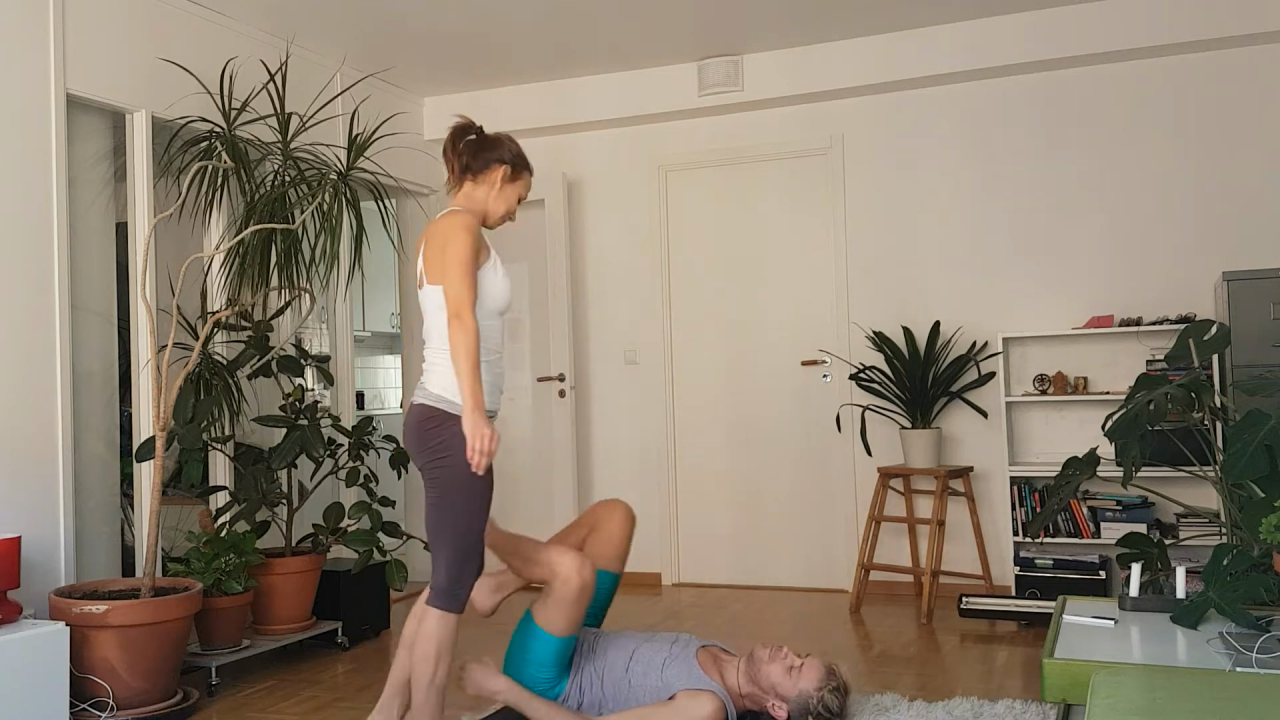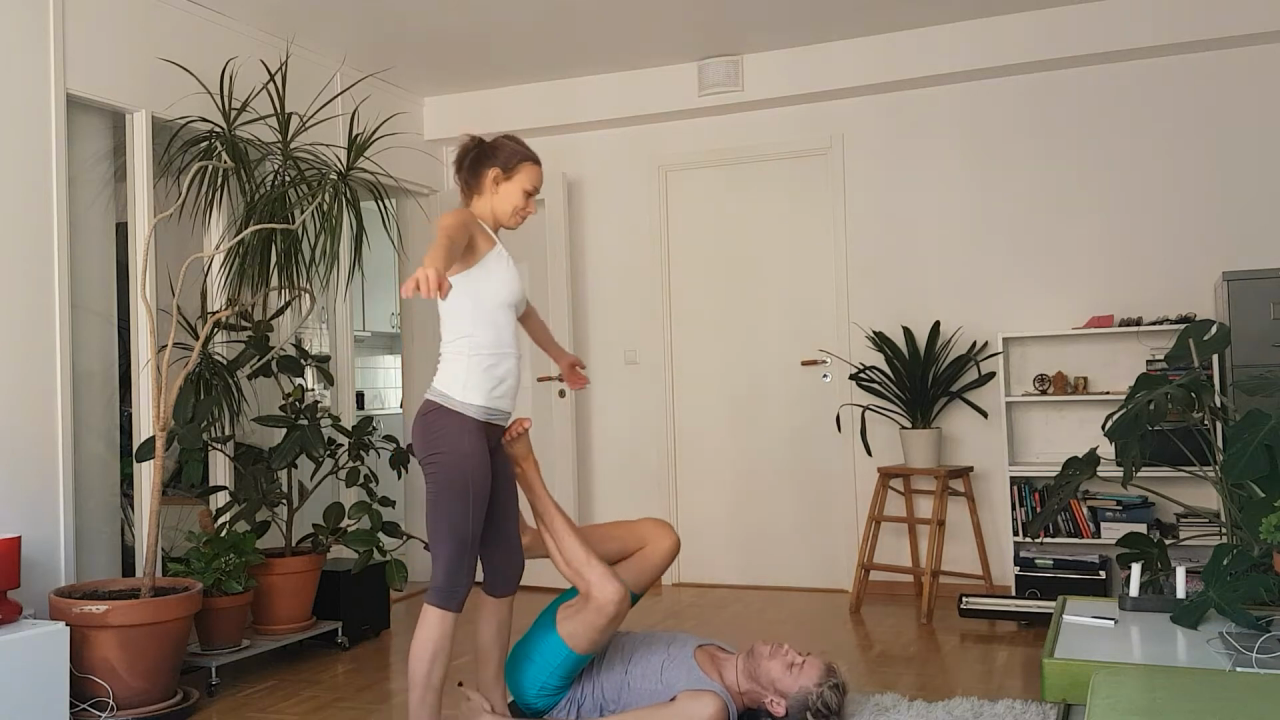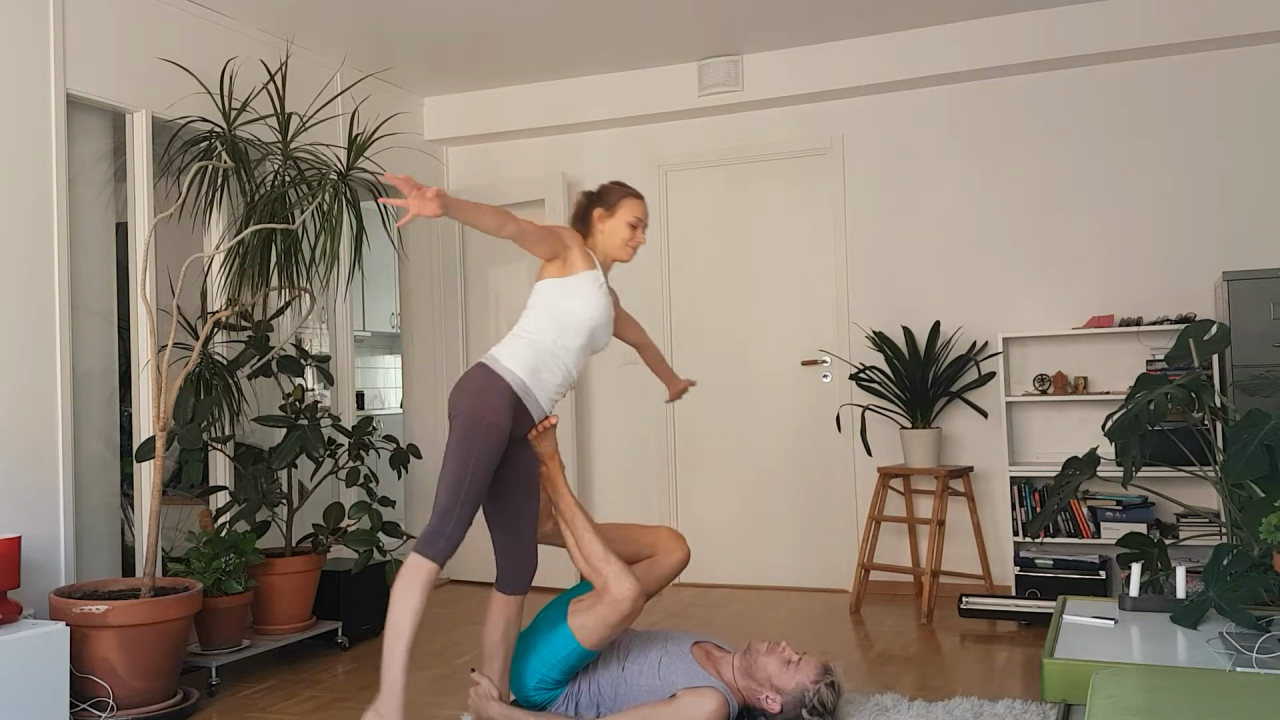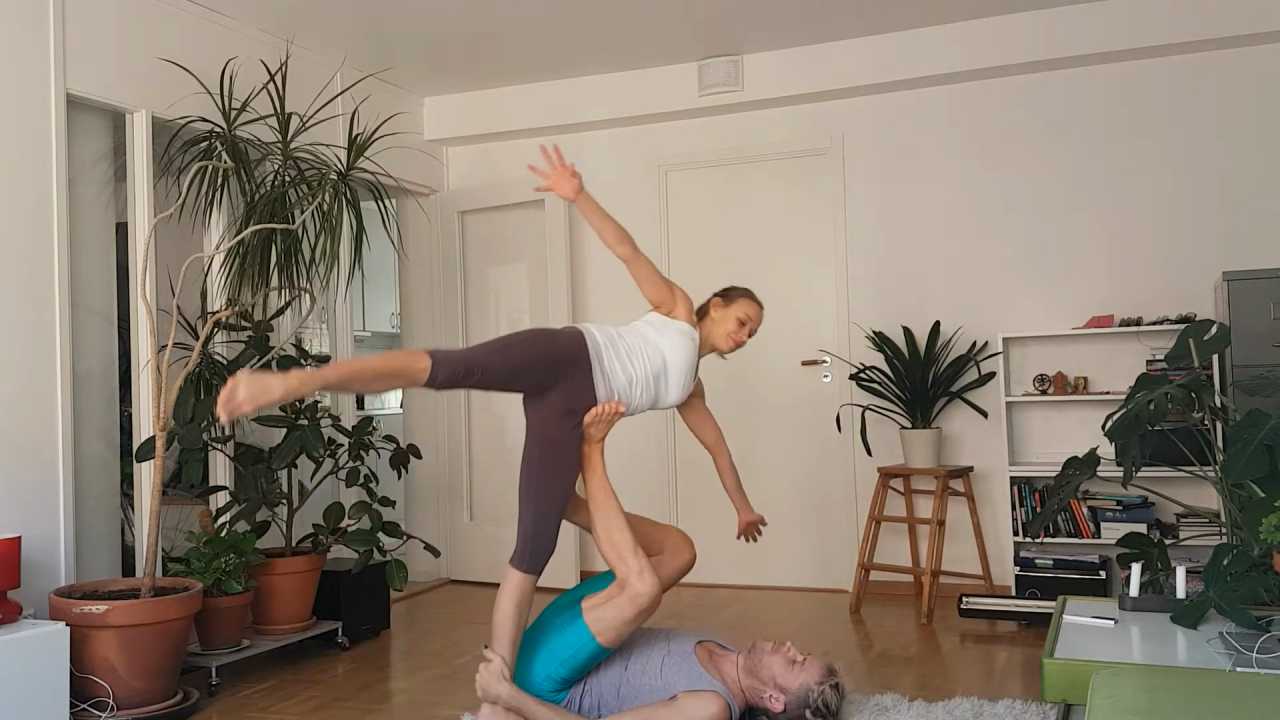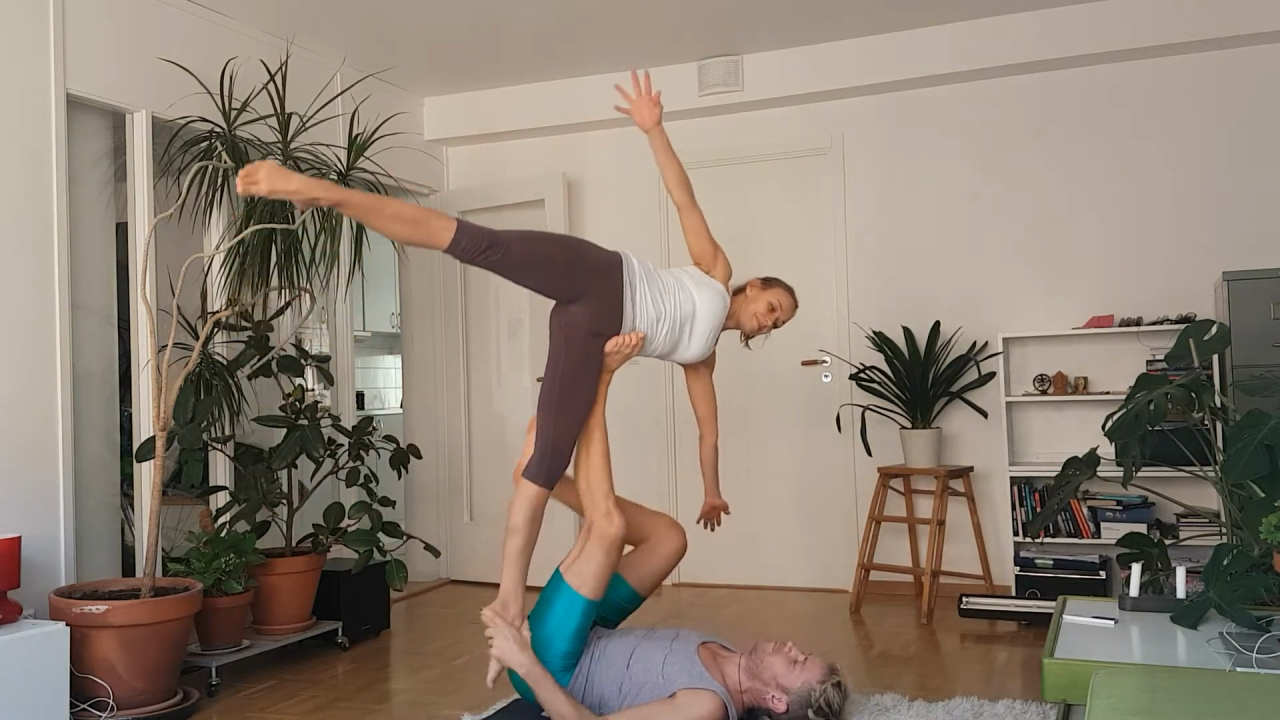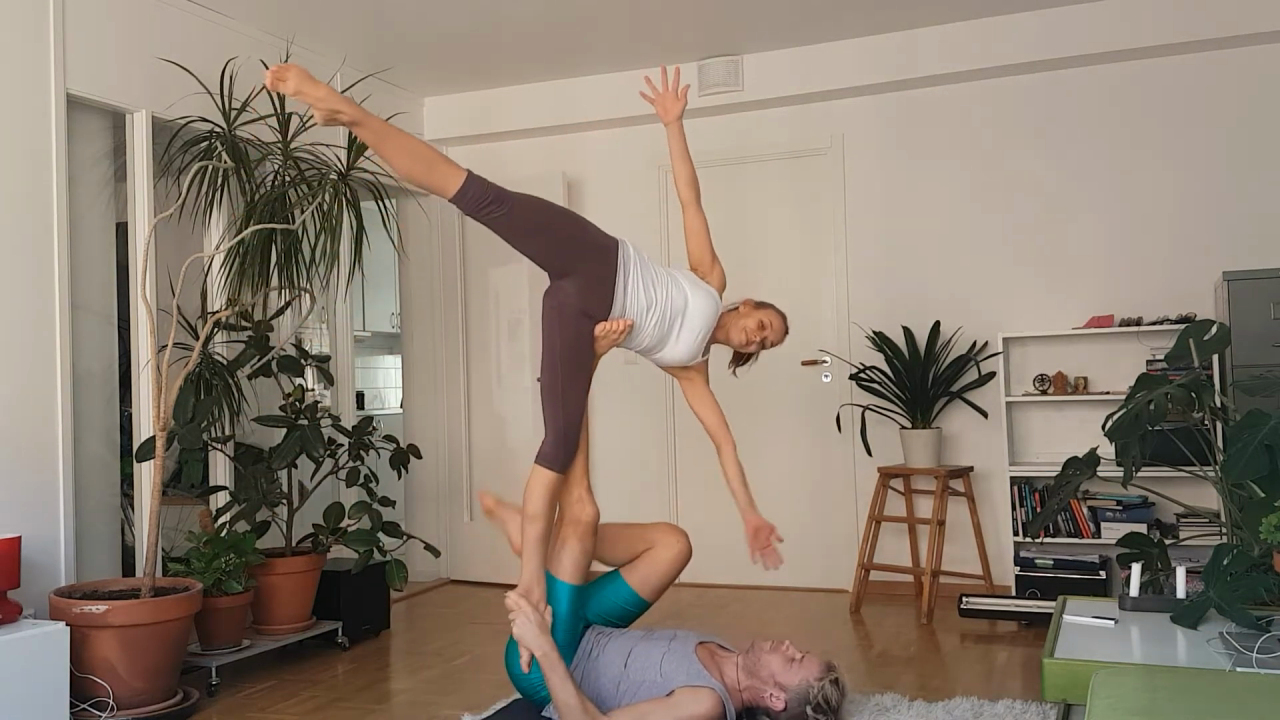
dt=0.7s
person 1, frame 1
left shoulder: (440, 231)
right shoulder: (461, 227)
right elbow: (461, 318)
right wrist: (474, 411)
left hip: (434, 418)
right hip: (450, 422)
left knee: (457, 571)
right knee: (453, 584)
person 1, frame 2
left shoulder: (492, 247)
right shoulder: (464, 228)
left elbow: (519, 308)
right elbow: (445, 241)
left wrist: (561, 355)
right wrist: (433, 264)
left hip: (488, 429)
right hip: (453, 423)
left knee: (505, 573)
right knee: (452, 581)
person 1, frame 3
left shoulder: (604, 290)
right shoulder: (565, 249)
left elbow: (634, 333)
right elbow: (508, 224)
left wrist: (669, 378)
right wrist: (445, 205)
left hip: (521, 422)
right hip: (492, 391)
left knee: (517, 571)
right knee: (443, 532)
person 1, frame 4
left shoulder: (691, 390)
right shoulder: (678, 311)
left elbow: (716, 439)
right elbow: (628, 250)
left wrist: (742, 503)
right wrist: (581, 199)
left hip: (573, 408)
right hip: (570, 358)
left knee: (533, 552)
right knee: (446, 367)
right ankle: (289, 383)
person 1, frame 5
left shoulder: (702, 354)
right shoulder: (716, 269)
left elbow: (707, 424)
right elbow: (684, 199)
left wrist: (711, 492)
right wrist: (654, 129)
left hip: (593, 329)
right hip: (600, 278)
left knee: (548, 461)
right knee: (478, 243)
left ankle: (508, 603)
right ankle: (321, 190)
person 1, frame 6
left shoulder: (691, 366)
right shoulder: (711, 278)
left elbow: (722, 436)
right elbow: (690, 199)
left wrist: (751, 513)
right wrist: (674, 127)
left hip: (583, 313)
right hip: (597, 260)
left knee: (562, 440)
right knee: (482, 196)
right ankle: (348, 110)
person 2, frame 1
right shoulder: (735, 664)
left hip: (543, 682)
right hip: (577, 647)
left knee: (573, 567)
right knee: (613, 515)
left ankle: (483, 532)
right ankle: (499, 584)
person 2, frame 2
right shoulder: (734, 665)
left hip: (545, 687)
right hip: (578, 657)
left knee: (609, 592)
right knee: (659, 537)
left ankle: (529, 477)
right ankle: (528, 540)
person 2, frame 3
right shoulder: (731, 665)
left hip: (543, 678)
right hip: (565, 648)
left knee: (624, 591)
right knee: (671, 548)
left ankle: (552, 475)
right ankle: (548, 524)
person 2, frame 4
right shoulder: (734, 663)
left hip: (543, 675)
right hip: (571, 648)
left knee: (642, 583)
right knee: (677, 548)
left ankle: (590, 452)
person 2, frame 5
right shoulder: (733, 664)
left wrist: (525, 662)
left hip: (549, 666)
right hip: (589, 644)
left knee: (608, 526)
right knee: (668, 537)
left ankle: (599, 381)
person 2, frame 6
right shoulder: (731, 662)
left wrist: (544, 647)
left hip: (547, 665)
right hip: (577, 645)
left knee: (581, 511)
right knee: (672, 542)
